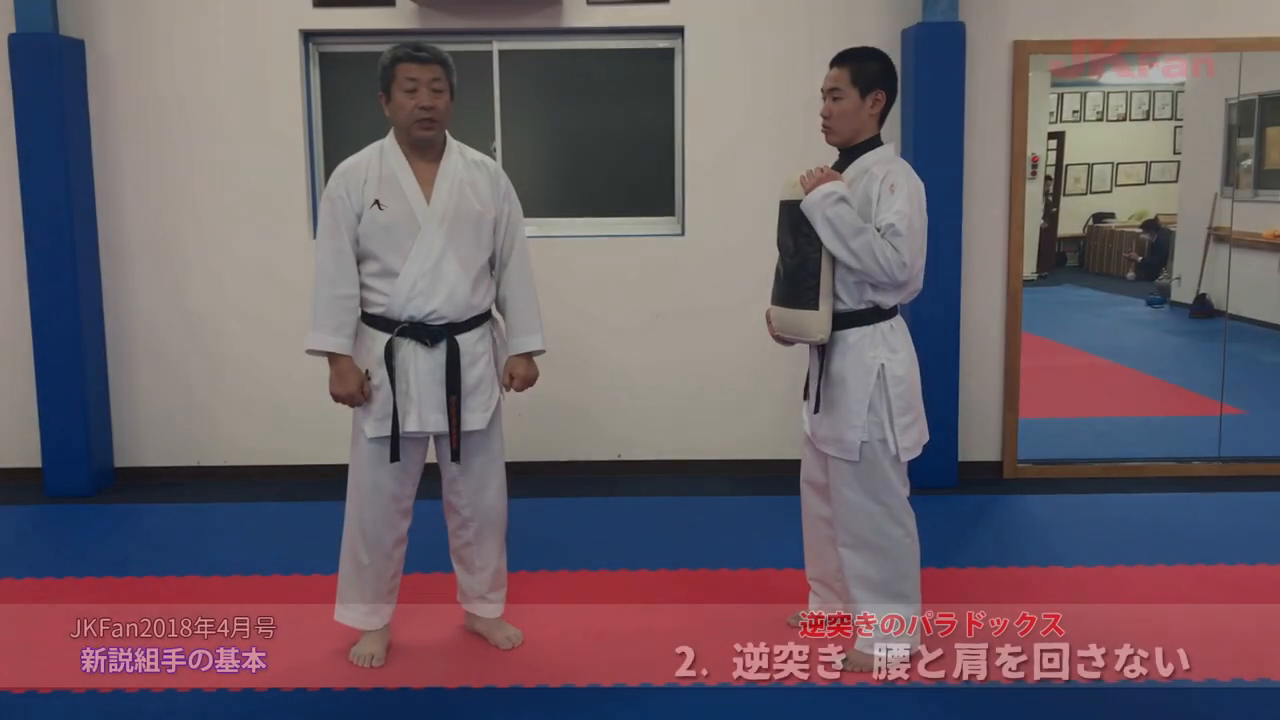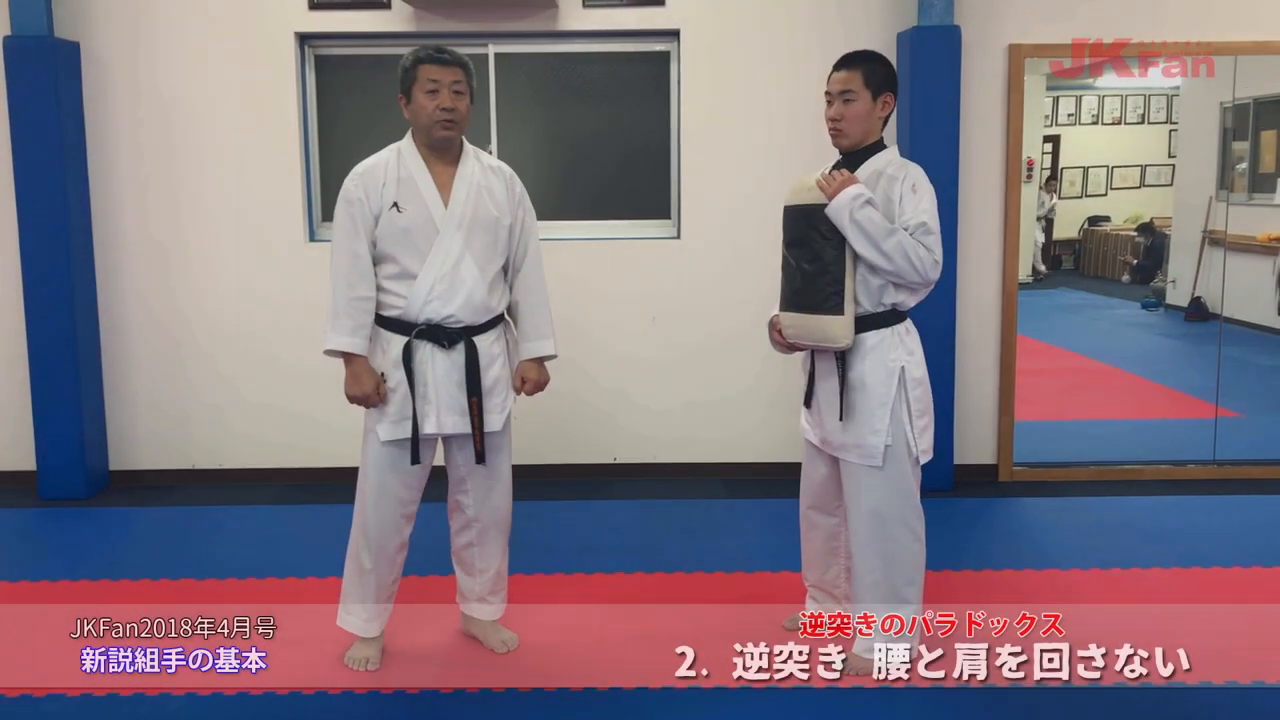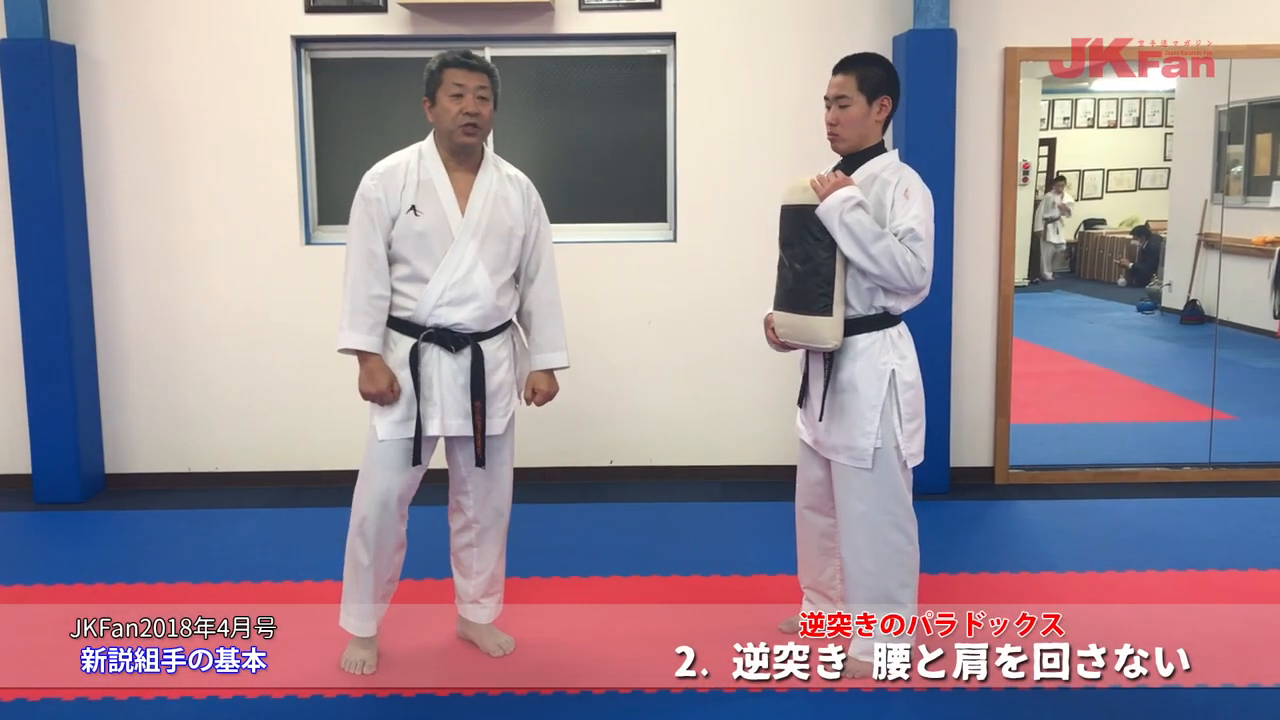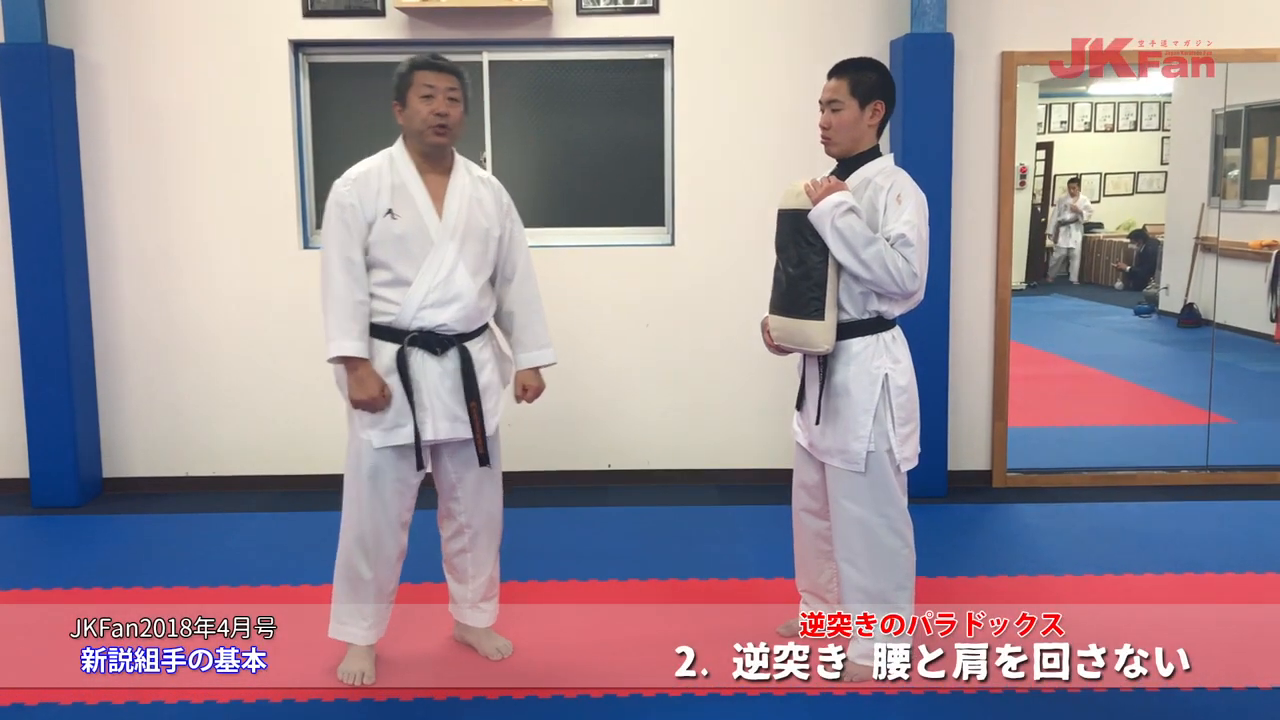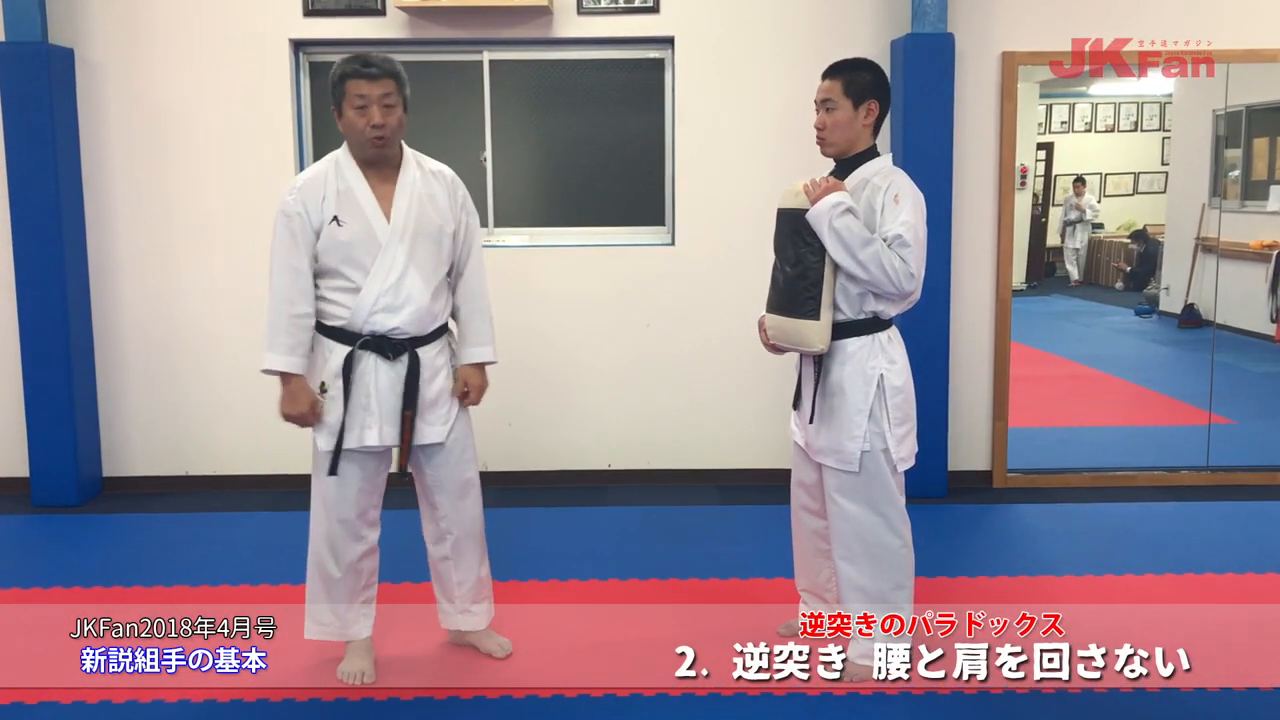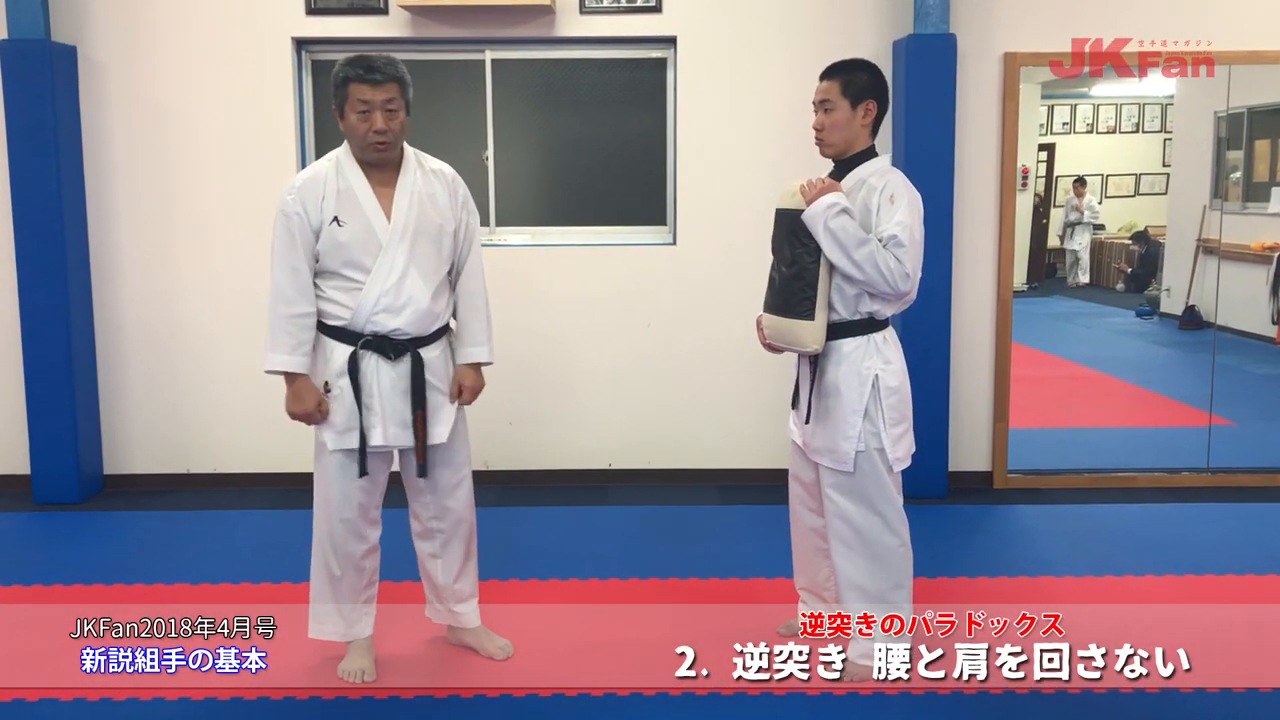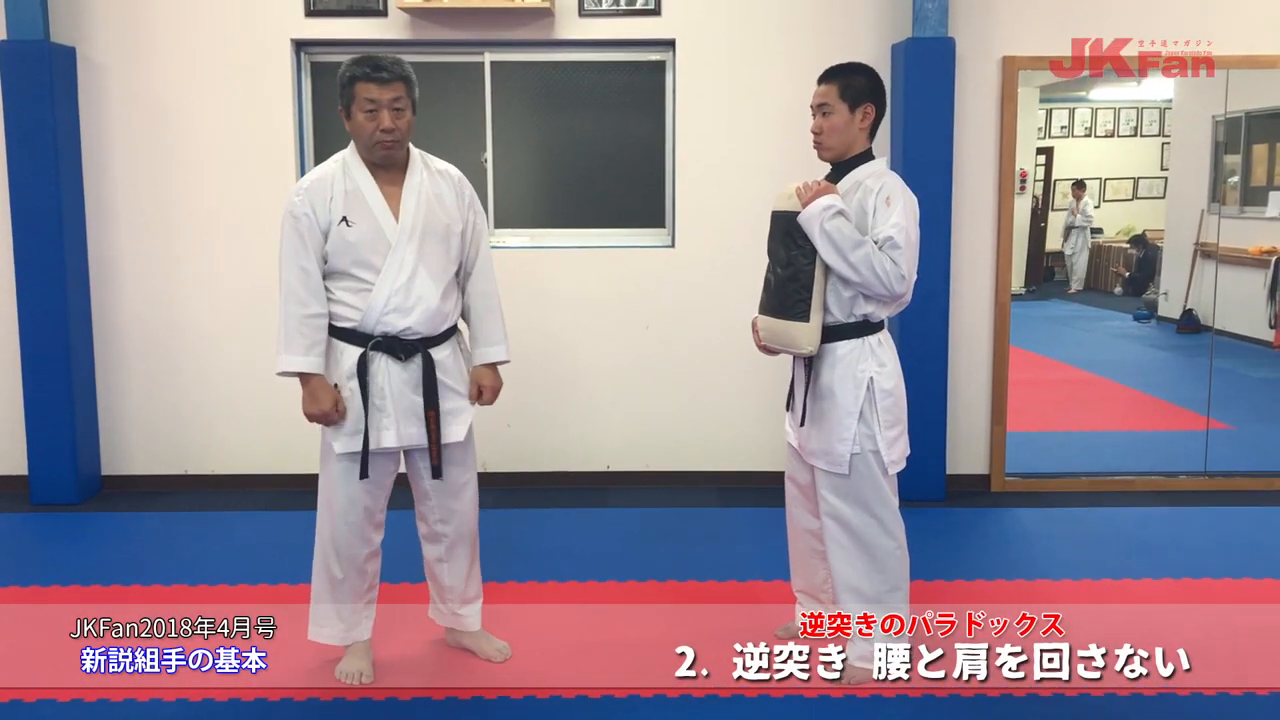
dt=0.4s
person 1, frame 1
left shoulder: (485, 176)
right shoulder: (354, 179)
left elbow: (514, 268)
right elbow: (336, 276)
left wrist: (523, 348)
right wrist: (339, 358)
left hip: (467, 357)
right hip: (390, 359)
left knee: (479, 493)
right knee: (380, 497)
left ankle: (483, 606)
right ankle: (372, 618)
person 1, frame 2
left shoulder: (500, 180)
right shoulder: (370, 180)
left elbow: (526, 272)
right elbow: (352, 277)
left wrist: (534, 352)
right wrist: (355, 360)
left hip: (483, 360)
right hip: (404, 360)
left knee: (484, 496)
right knee: (385, 500)
left ankle: (481, 610)
right ankle: (367, 622)
person 1, frame 3
left shoulder: (517, 190)
right shoulder: (388, 179)
left elbow: (539, 282)
right elbow: (366, 275)
left wrist: (544, 362)
right wrist: (369, 358)
left hip: (486, 365)
right hip: (411, 361)
left knee: (483, 500)
right knee: (382, 499)
left ankle: (477, 614)
right ankle: (363, 624)
person 1, frame 4
left shoulder: (487, 191)
right shoulder: (360, 185)
left elbow: (514, 281)
right elbow: (343, 282)
left wrist: (529, 360)
right wrist: (356, 366)
left hip: (469, 368)
right hip: (393, 368)
left knee: (475, 503)
right knee: (377, 510)
left ankle: (473, 617)
right ankle: (361, 634)
person 1, frame 5
left shoulder: (442, 183)
right shoulder: (310, 192)
left elbow: (468, 277)
right elbow: (291, 292)
left wrist: (474, 358)
right wrist: (292, 378)
left hip: (429, 368)
right hip: (349, 372)
left knee: (455, 501)
right knee: (345, 513)
left ankle: (467, 618)
right ankle: (355, 634)
person 1, frame 6
left shoulder: (443, 183)
right shoulder: (309, 192)
left elbow: (467, 277)
right elbow: (291, 291)
left wrist: (471, 359)
right wrist: (296, 376)
left hip: (428, 368)
right hip: (350, 372)
left knee: (447, 503)
right knee: (346, 512)
left ankle: (460, 617)
right ankle: (355, 633)
person 1, frame 7
left shoulder: (450, 184)
right shoulder: (316, 193)
left elbow: (477, 277)
right elbow: (302, 293)
left wrist: (487, 358)
right wrist: (312, 379)
left hip: (438, 369)
right hip: (359, 373)
left knee: (452, 505)
right knee: (350, 514)
left ankle: (460, 619)
right ankle: (354, 634)
person 2, frame 1
left shoulder: (891, 178)
right shoulder: (839, 176)
left elbow: (893, 266)
left wrist: (827, 201)
left hip: (870, 355)
right hip: (834, 352)
left knee: (872, 499)
right knee: (825, 490)
left ankle: (889, 627)
right ankle: (835, 600)
person 2, frame 2
left shoulder: (903, 179)
right shoulder: (828, 183)
left elbow: (923, 265)
left wrist: (852, 206)
right wrist: (787, 322)
left hip: (880, 360)
right hip: (828, 361)
left knee: (882, 506)
right knee: (821, 498)
left ankle: (887, 632)
right ankle: (830, 604)
person 2, frame 3
left shoulder: (900, 183)
right shoulder: (830, 184)
left elbow: (911, 270)
left wrist: (844, 206)
right wrist: (783, 319)
left hip: (873, 363)
right hip: (824, 359)
left knee: (874, 508)
right knee: (817, 499)
left ankle: (882, 634)
right ankle: (826, 605)
person 2, frame 4
left shoulder: (894, 188)
right shoulder: (829, 188)
left elbow: (904, 276)
left wrist: (836, 212)
left hip: (868, 366)
right hip: (822, 364)
left knee: (870, 511)
right knee: (815, 501)
left ankle: (880, 638)
right ankle: (824, 608)
person 2, frame 5
left shoulder: (891, 187)
right shoulder: (827, 189)
left elbow: (901, 275)
left wrist: (833, 212)
left hip: (865, 366)
right hip: (819, 362)
left knee: (868, 511)
right knee: (813, 501)
left ankle: (880, 639)
right ankle: (823, 608)
person 2, frame 6
left shoulder: (889, 188)
right shoulder: (827, 189)
left elbow: (897, 276)
left wrist: (829, 213)
left hip: (862, 367)
right hip: (818, 363)
left knee: (867, 510)
right knee: (813, 500)
left ankle: (880, 638)
right ankle: (823, 608)
person 2, frame 7
left shoulder: (884, 190)
right shoulder: (824, 191)
left elbow: (892, 277)
left wrist: (825, 214)
left hip: (856, 368)
right hip: (813, 364)
left knee: (862, 511)
right knee: (808, 501)
left ankle: (876, 641)
right ankle: (819, 609)
